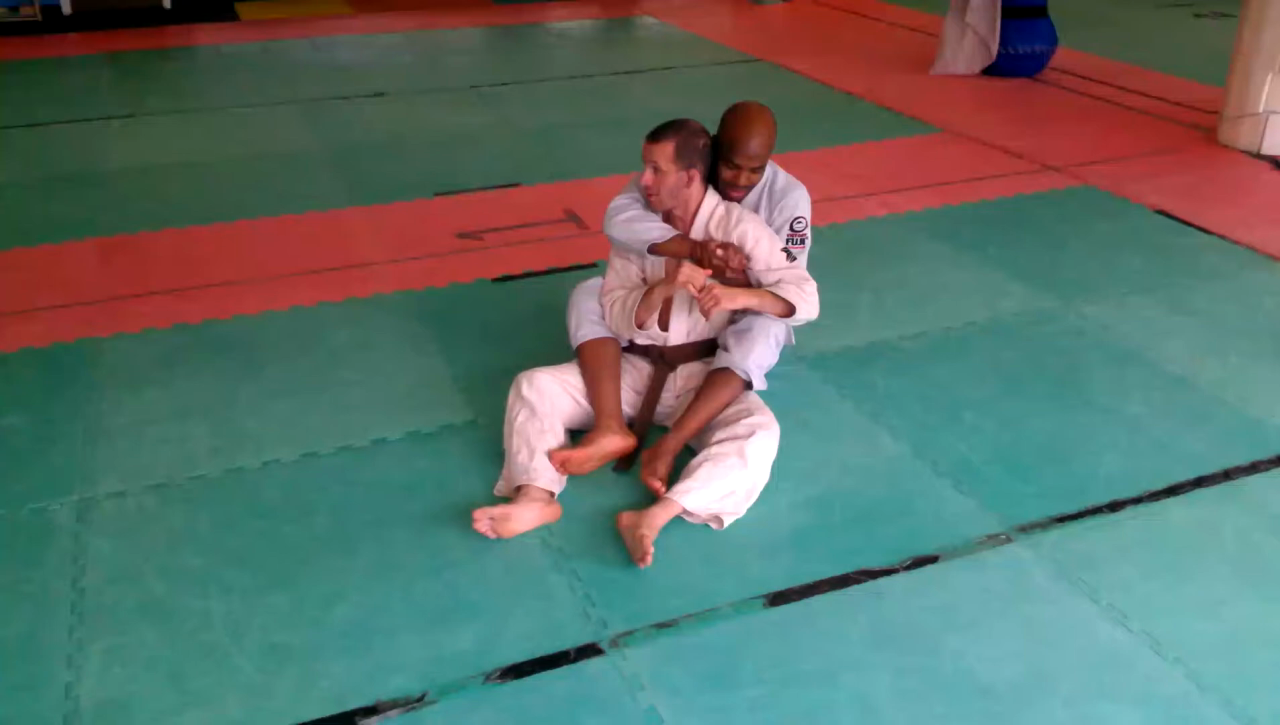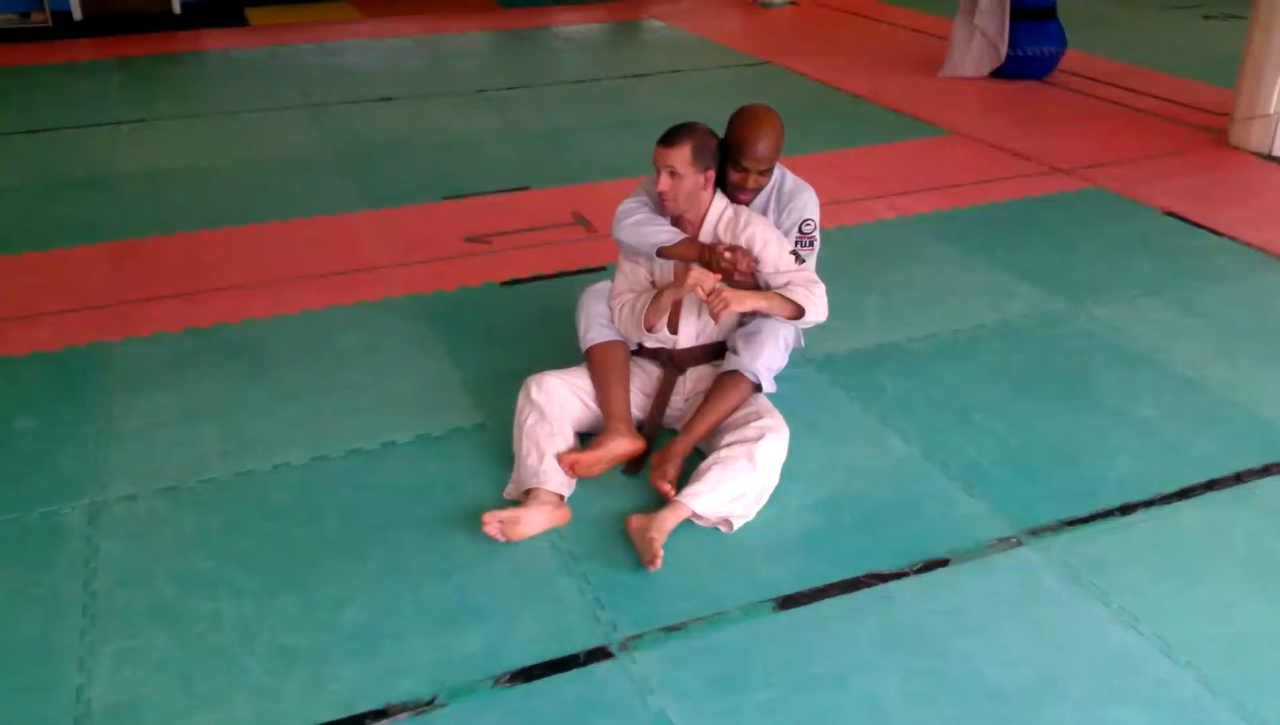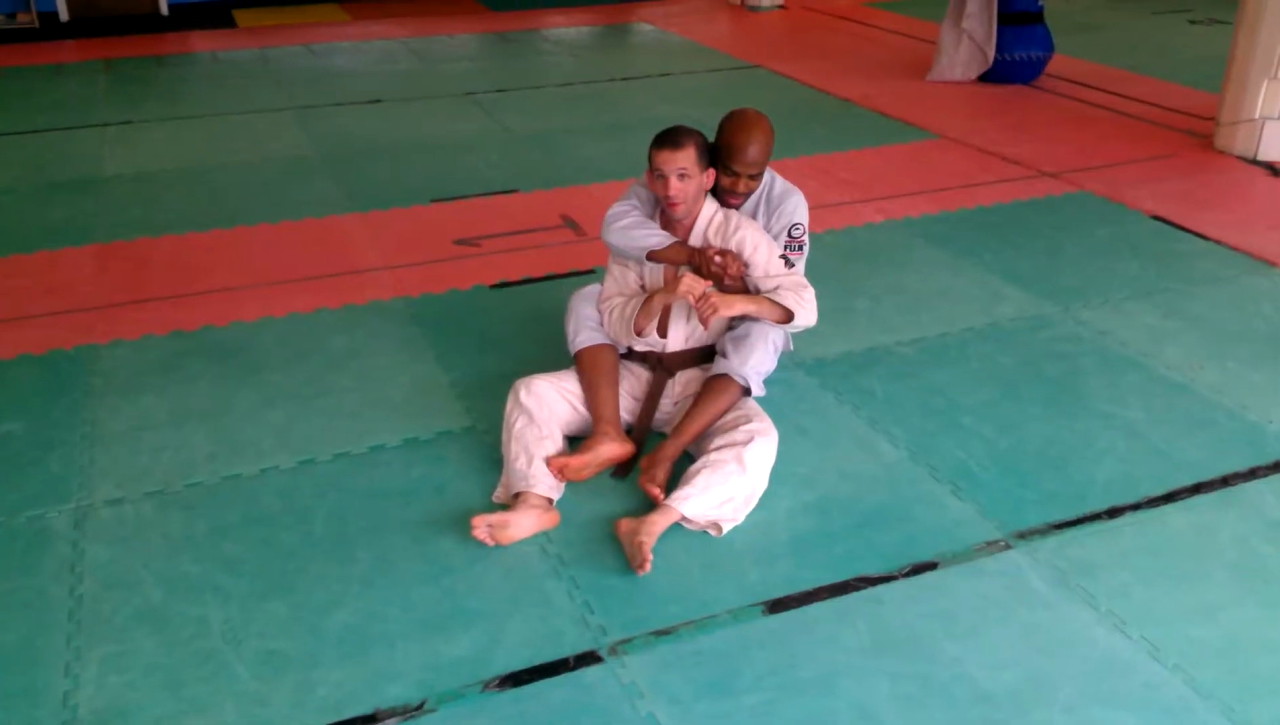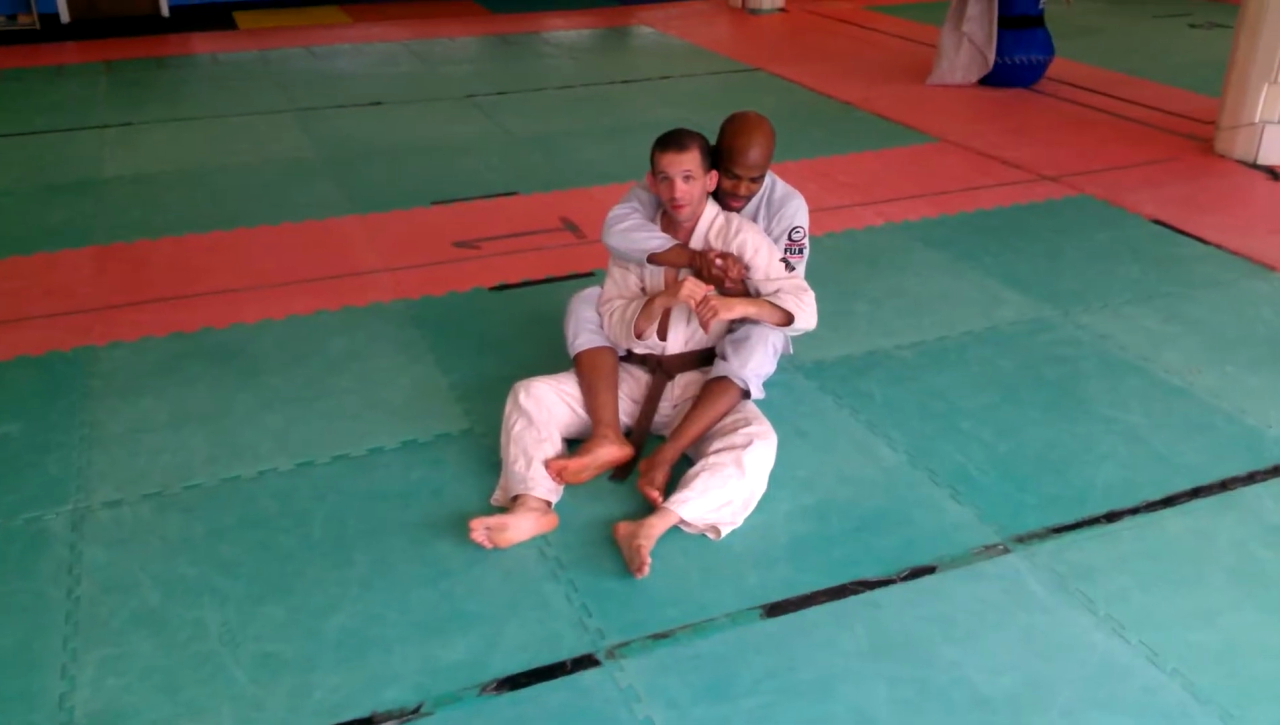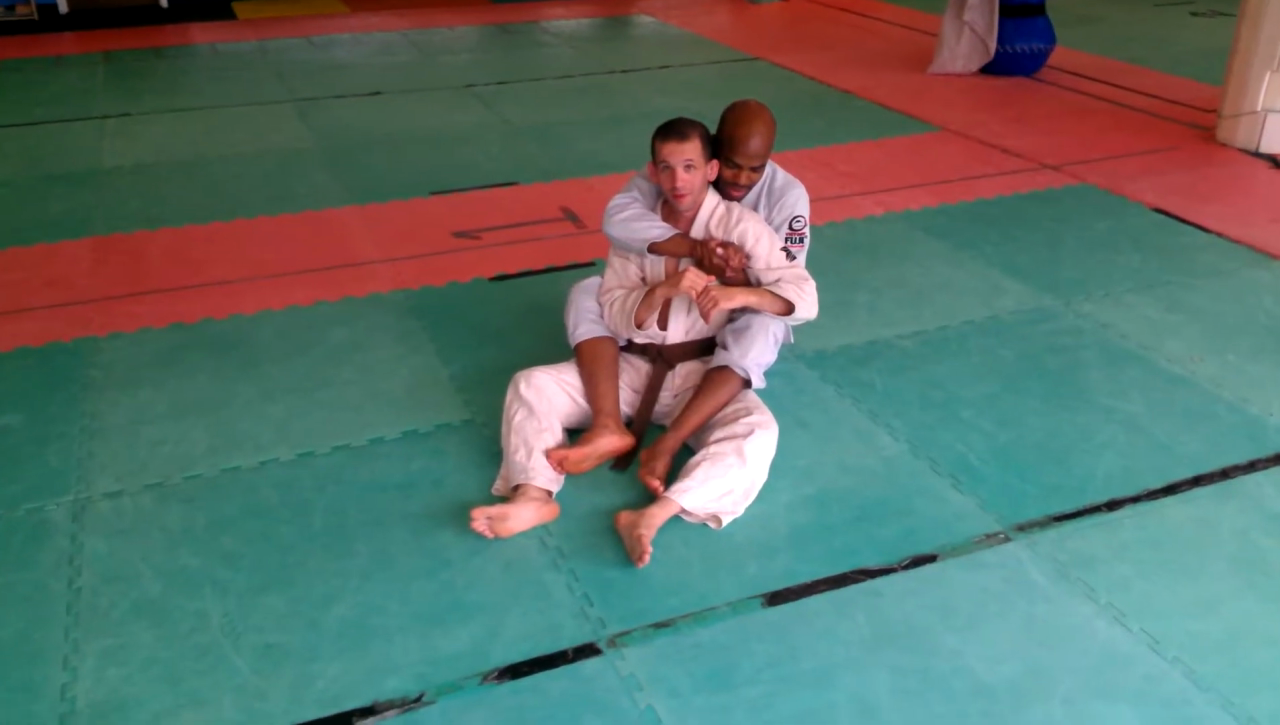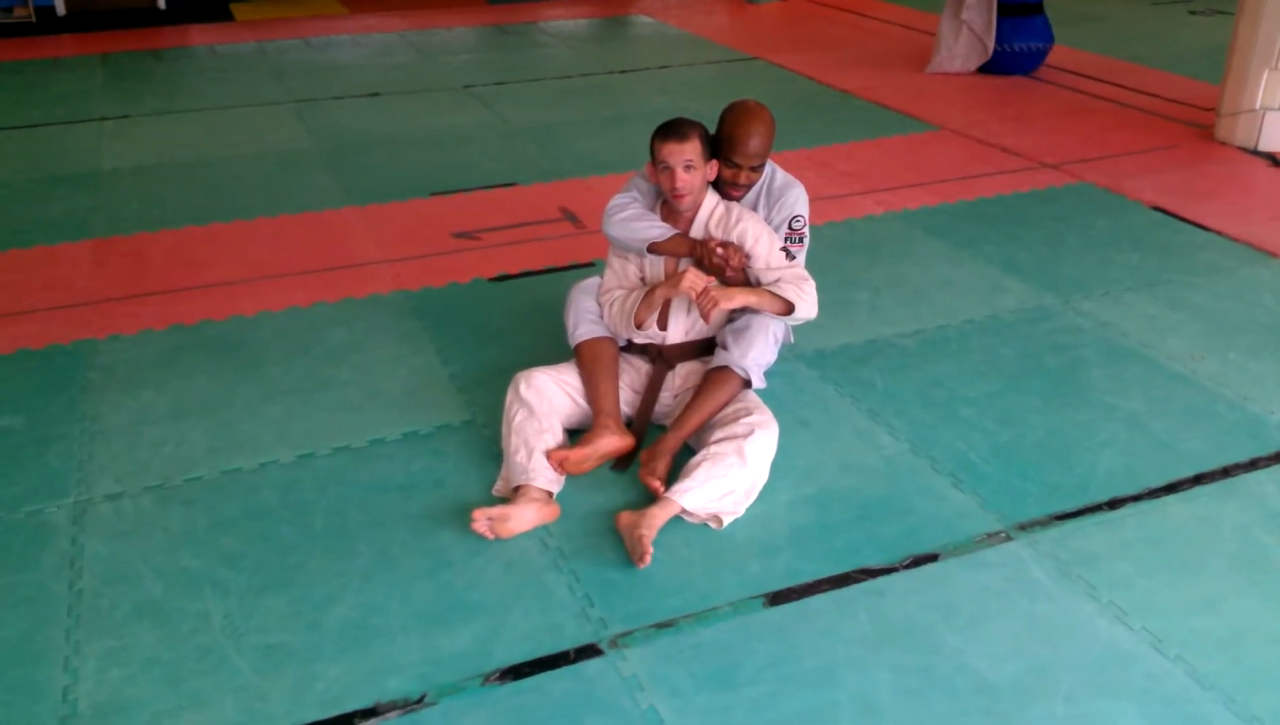
dt=0.3s
person 1, frame 1
left shoulder: (738, 228)
left elbow: (805, 299)
right elbow: (616, 318)
left wrist: (739, 295)
right wrist: (662, 287)
left hip: (705, 376)
right hip: (635, 368)
left knee: (758, 433)
right knee: (534, 386)
left ankle: (653, 517)
right ankle: (536, 497)
person 1, frame 2
left shoulder: (747, 230)
left elbow: (814, 301)
right elbow: (626, 321)
left wrist: (749, 299)
right wrist: (672, 291)
left hip: (714, 379)
right hip: (645, 372)
left knee: (768, 436)
right knee: (543, 390)
left ankle: (662, 521)
right ankle: (545, 501)
person 1, frame 3
left shoulder: (737, 234)
left elbow: (803, 306)
right elbow: (615, 325)
left wrist: (738, 302)
right wrist: (662, 295)
left hip: (703, 382)
right hip: (634, 374)
left knee: (756, 439)
right knee: (531, 393)
left ankle: (651, 524)
right ankle: (534, 504)
person 1, frame 4
left shoulder: (739, 236)
left elbow: (804, 309)
right elbow: (615, 327)
left wrist: (739, 305)
right wrist: (664, 299)
left hip: (703, 385)
right hip: (634, 377)
left knee: (756, 443)
right knee: (530, 395)
left ankle: (649, 527)
right ankle: (532, 507)
person 1, frame 5
left shoulder: (739, 226)
left elbow: (805, 298)
right elbow: (616, 317)
left wrist: (740, 295)
right wrist: (664, 290)
left hip: (704, 374)
right hip: (635, 367)
left knee: (757, 432)
right knee: (531, 385)
left ankle: (651, 517)
right ankle: (533, 497)
person 1, frame 6
left shoulder: (738, 225)
left elbow: (804, 298)
right elbow: (614, 317)
left wrist: (738, 294)
right wrist: (663, 289)
left hip: (704, 374)
right hip: (634, 367)
left knee: (757, 432)
right knee: (531, 386)
left ankle: (652, 516)
right ankle: (534, 497)
person 2, frame 1
left shoulder: (788, 196)
right elbow: (620, 217)
left wrist: (737, 279)
right wrist: (693, 249)
left hip: (732, 321)
left knee: (765, 332)
right knee: (589, 296)
left ankle: (668, 446)
right ankle: (611, 428)
person 2, frame 2
left shoulder: (797, 198)
right elbow: (628, 220)
left wrist: (747, 283)
right wrist: (701, 252)
left hip: (741, 321)
left knee: (774, 334)
right knee: (598, 298)
left ankle: (677, 448)
right ankle: (620, 430)
person 2, frame 3
left shoulder: (786, 202)
right elbow: (618, 224)
left wrist: (736, 286)
right wrist: (691, 255)
left hip: (730, 326)
left knee: (763, 338)
right knee: (587, 303)
left ankle: (667, 452)
right ankle: (608, 433)
person 2, frame 4
left shoulder: (787, 206)
right elbow: (618, 226)
left wrist: (736, 289)
right wrist: (694, 258)
left hip: (730, 330)
left knee: (763, 340)
right knee: (587, 305)
left ankle: (665, 455)
right ankle: (607, 436)
person 2, frame 5
left shoulder: (787, 195)
right elbow: (619, 216)
left wrist: (737, 278)
right wrist: (694, 247)
left hip: (731, 317)
left knee: (763, 331)
right knee: (587, 294)
left ankle: (666, 445)
right ankle: (608, 427)
person 2, frame 6
left shoulder: (786, 194)
right elbow: (618, 217)
left wrist: (735, 277)
right wrist: (694, 247)
left hip: (731, 317)
left knee: (763, 330)
right knee: (586, 295)
left ankle: (666, 446)
right ankle: (609, 427)
